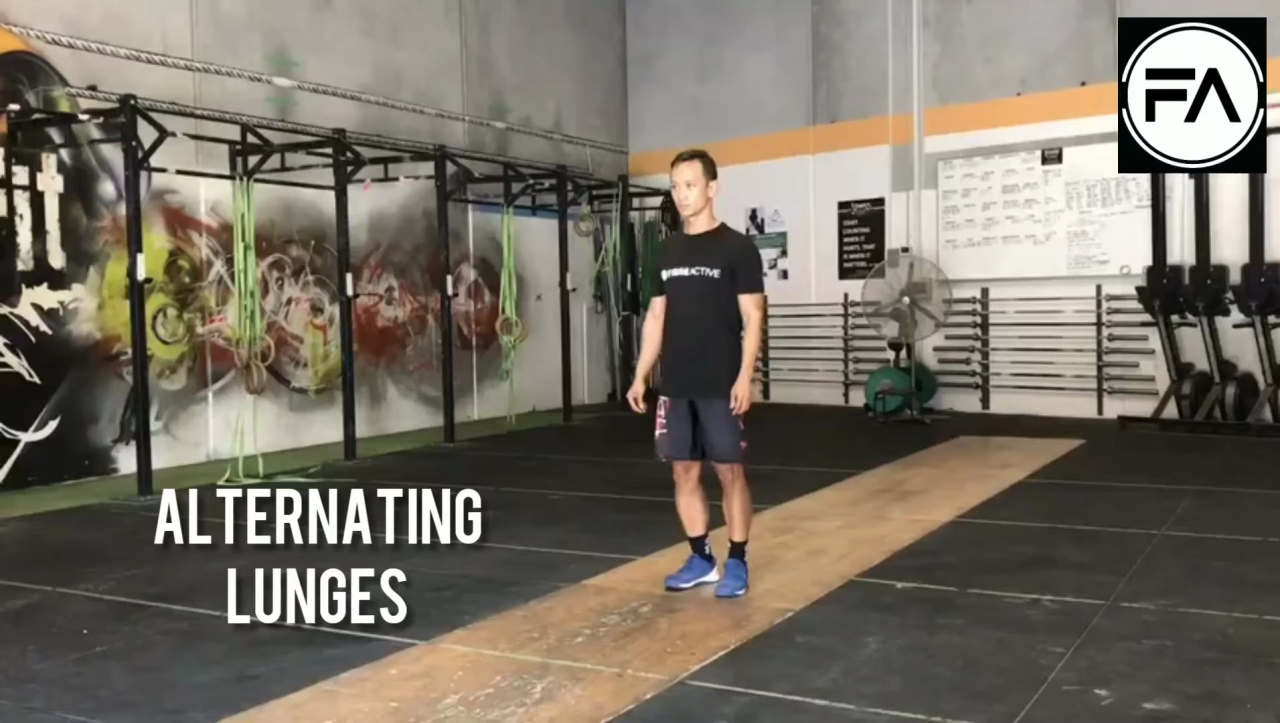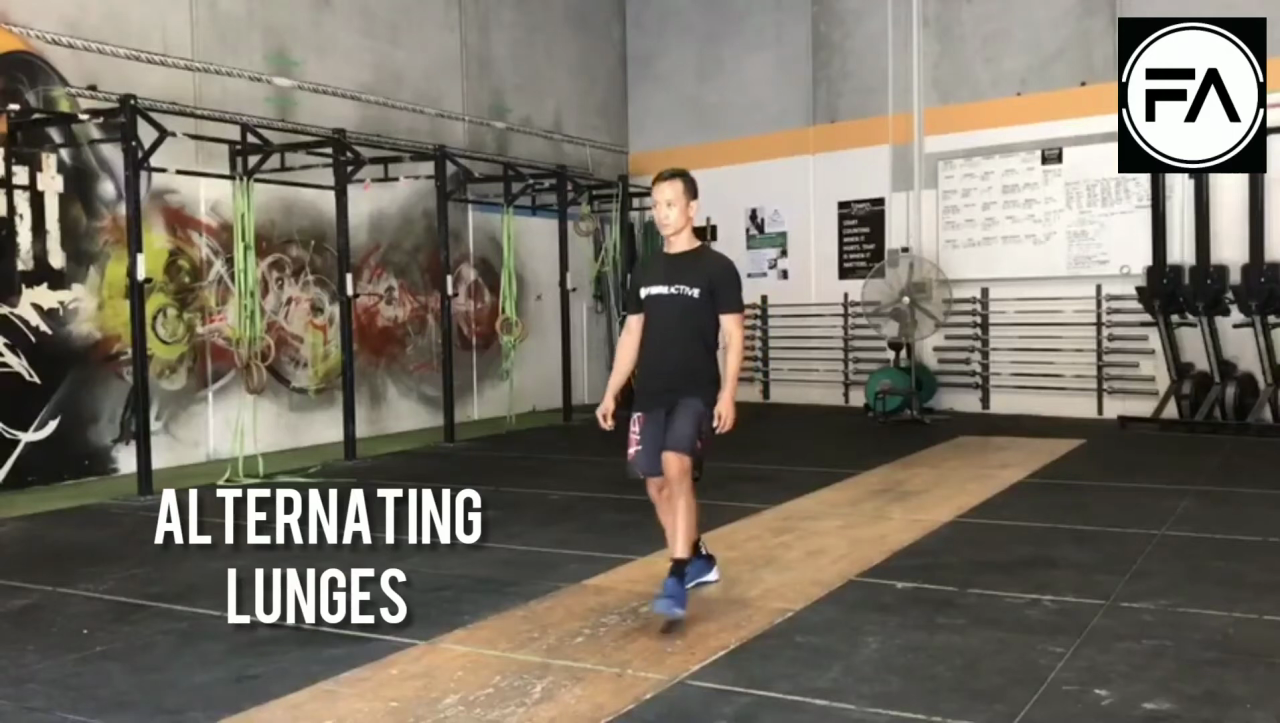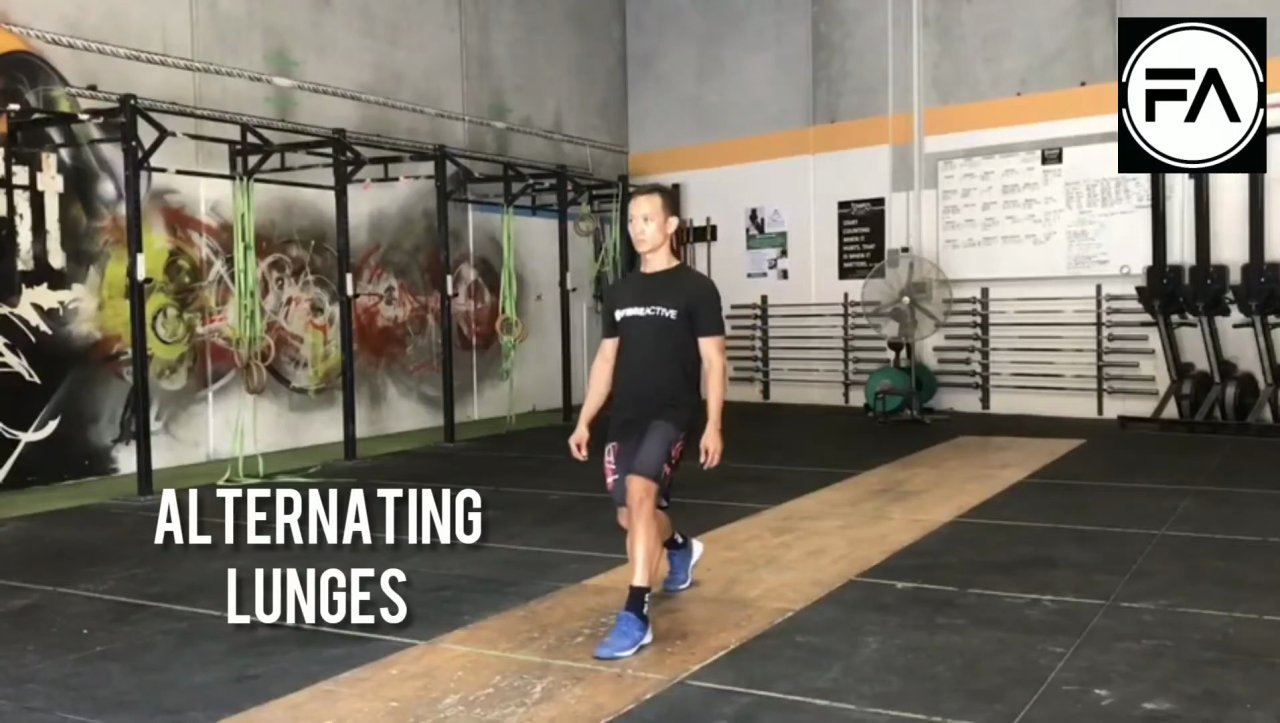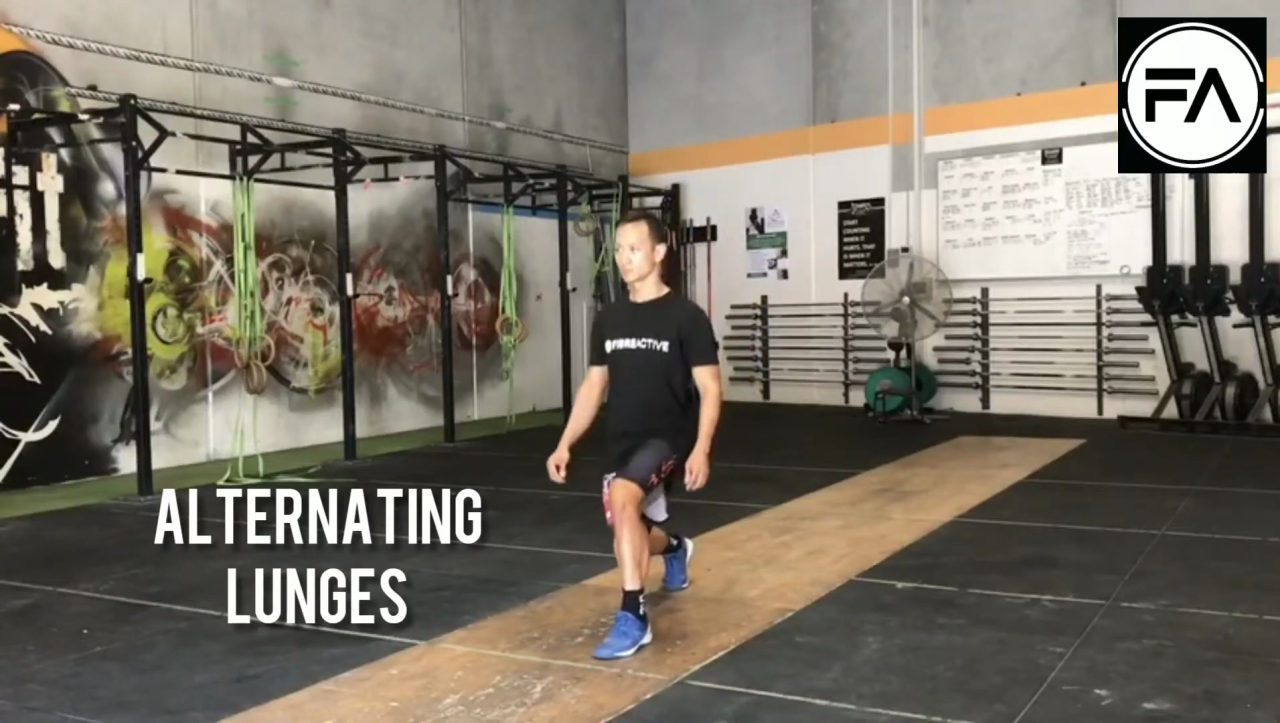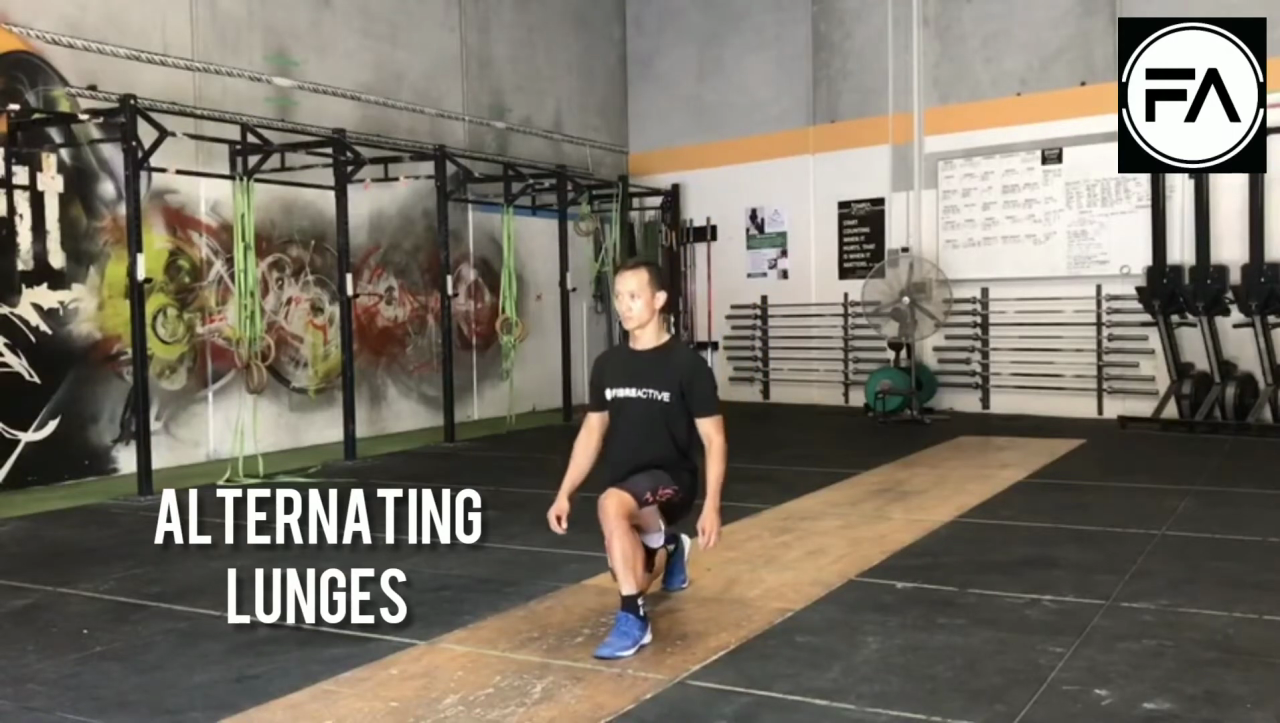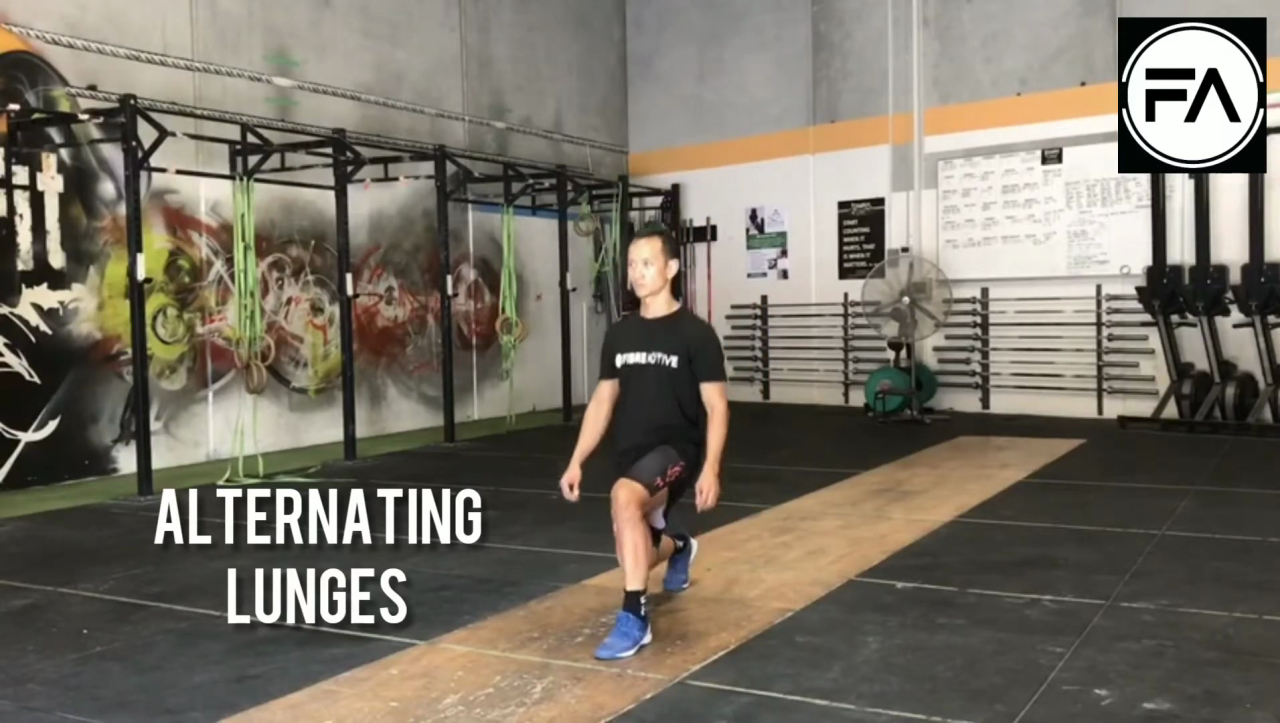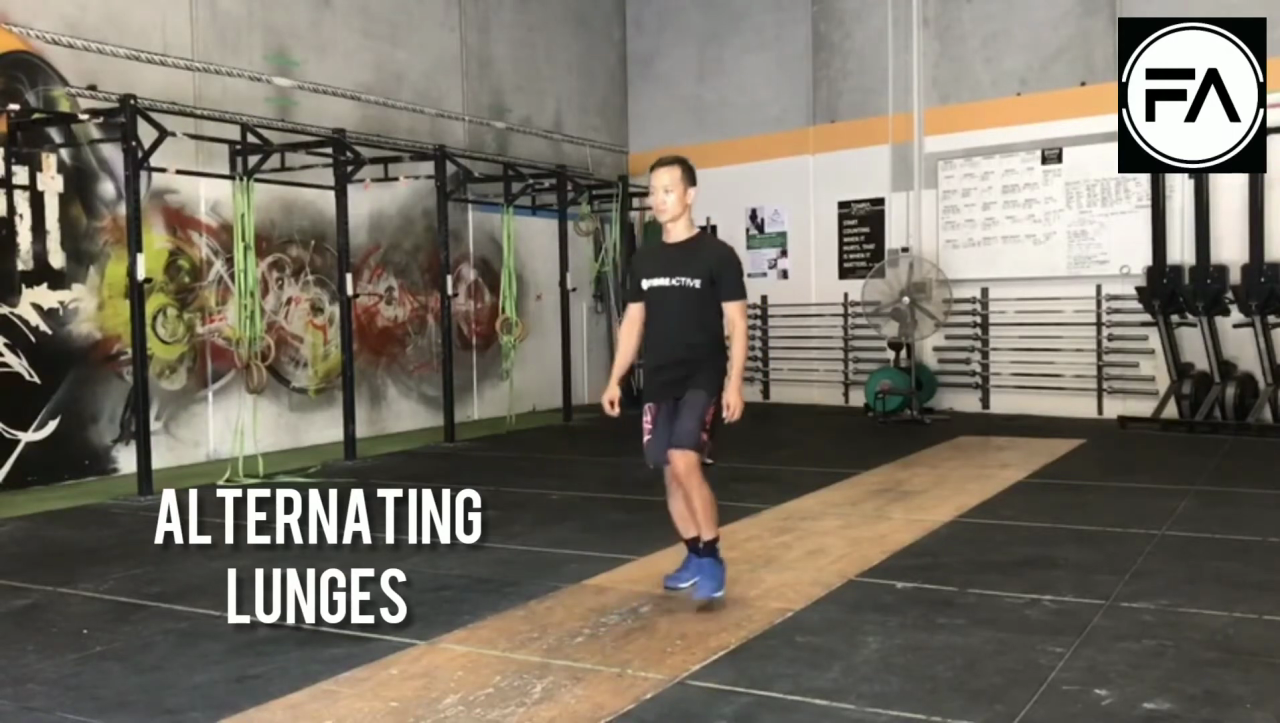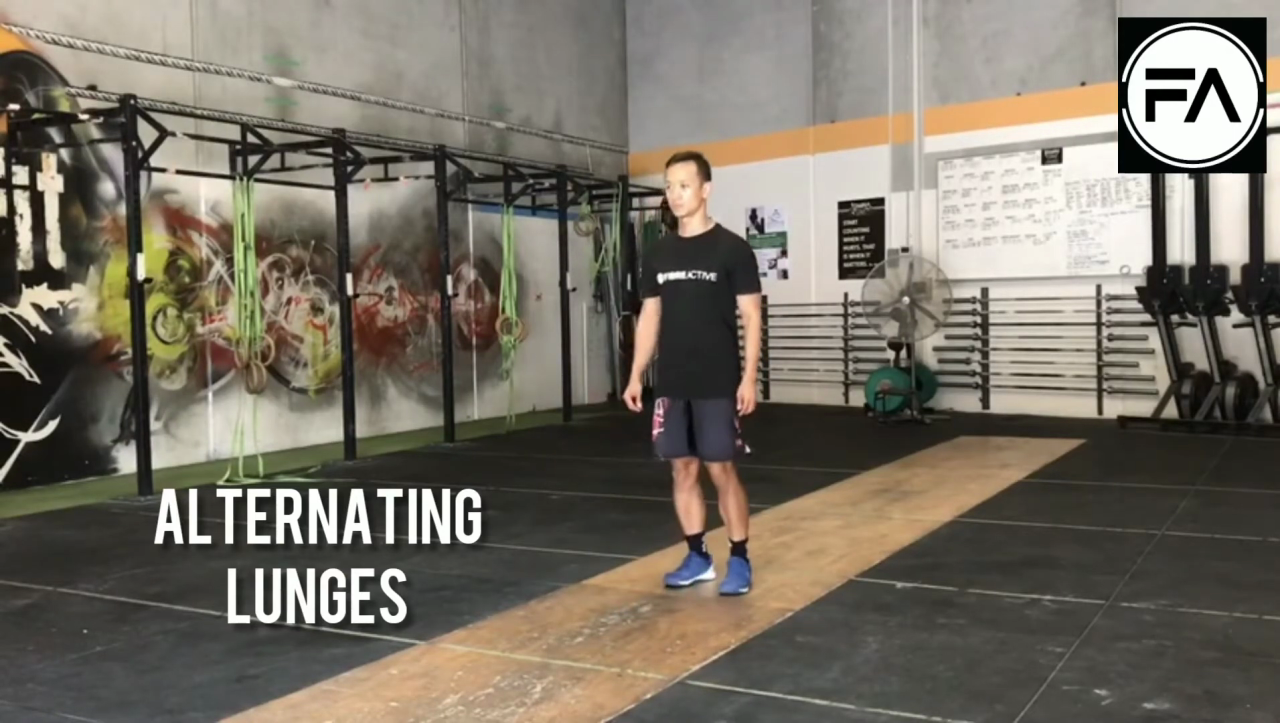
dt=0.4s
person 1, frame 1
left shoulder: (736, 247)
right shoulder: (668, 250)
left elbow: (752, 316)
right elbow: (656, 316)
left wrist: (746, 375)
right wrist: (641, 375)
left hip: (719, 382)
right hip: (675, 382)
left knee: (728, 471)
right knee: (683, 471)
left ankle: (737, 561)
right ankle: (701, 558)
person 1, frame 2
left shoulder: (716, 267)
right shoulder: (646, 270)
left elbow: (734, 336)
right elbow: (632, 335)
left wrist: (728, 394)
right wrist: (611, 392)
left hip: (695, 392)
right hip: (650, 395)
left knee: (676, 469)
right knee: (658, 485)
left ankle: (677, 579)
right ankle: (699, 561)
person 1, frame 3
left shoulder: (695, 287)
right shoulder: (620, 290)
left elbow: (714, 361)
right elbow: (606, 358)
left wrist: (713, 426)
right wrist: (584, 421)
left hip: (672, 414)
right hip: (624, 417)
left knee: (640, 496)
right knee: (630, 515)
left ankle: (635, 616)
right ankle: (680, 547)
person 1, frame 4
left shoulder: (686, 317)
right shoulder: (608, 319)
left elbow: (710, 389)
right elbow: (593, 385)
left wrist: (701, 449)
right wrist: (565, 444)
left hip: (669, 439)
right hip: (623, 445)
left knee: (620, 497)
right knee: (632, 540)
left ankle: (633, 618)
right ankle: (674, 547)
person 1, frame 5
left shoulder: (687, 365)
right shoulder: (607, 364)
left elbow: (714, 439)
right elbow: (592, 432)
left wrist: (712, 505)
right wrist: (564, 494)
left hip: (670, 477)
right hip: (626, 485)
left knee: (610, 505)
right knee: (631, 576)
left ankle: (633, 620)
right ankle: (670, 546)
person 1, frame 6
left shoulder: (694, 332)
right shoulder: (620, 332)
left elbow: (716, 406)
right elbow: (603, 398)
left wrist: (711, 470)
right wrist: (578, 459)
left hip: (673, 447)
right hip: (629, 453)
left knee: (627, 502)
right knee: (639, 550)
left ankle: (633, 618)
right ankle: (679, 547)
person 1, frame 7
left shoulder: (716, 254)
right shoulder: (644, 258)
left elbow: (737, 323)
right elbow: (633, 321)
left wrist: (734, 383)
right wrist: (615, 379)
left hip: (701, 379)
right hip: (658, 383)
left knee: (683, 462)
right knee: (671, 474)
left ankle: (713, 556)
right ankle: (696, 555)
person 1, frame 8
left shoulder: (732, 248)
right shoulder: (658, 252)
left elbow: (751, 316)
right elbow: (649, 316)
left wrist: (749, 376)
right wrist: (635, 375)
left hip: (717, 382)
right hip: (671, 382)
left knee: (721, 471)
right knee: (682, 470)
left ankle: (739, 560)
right ankle: (698, 557)
